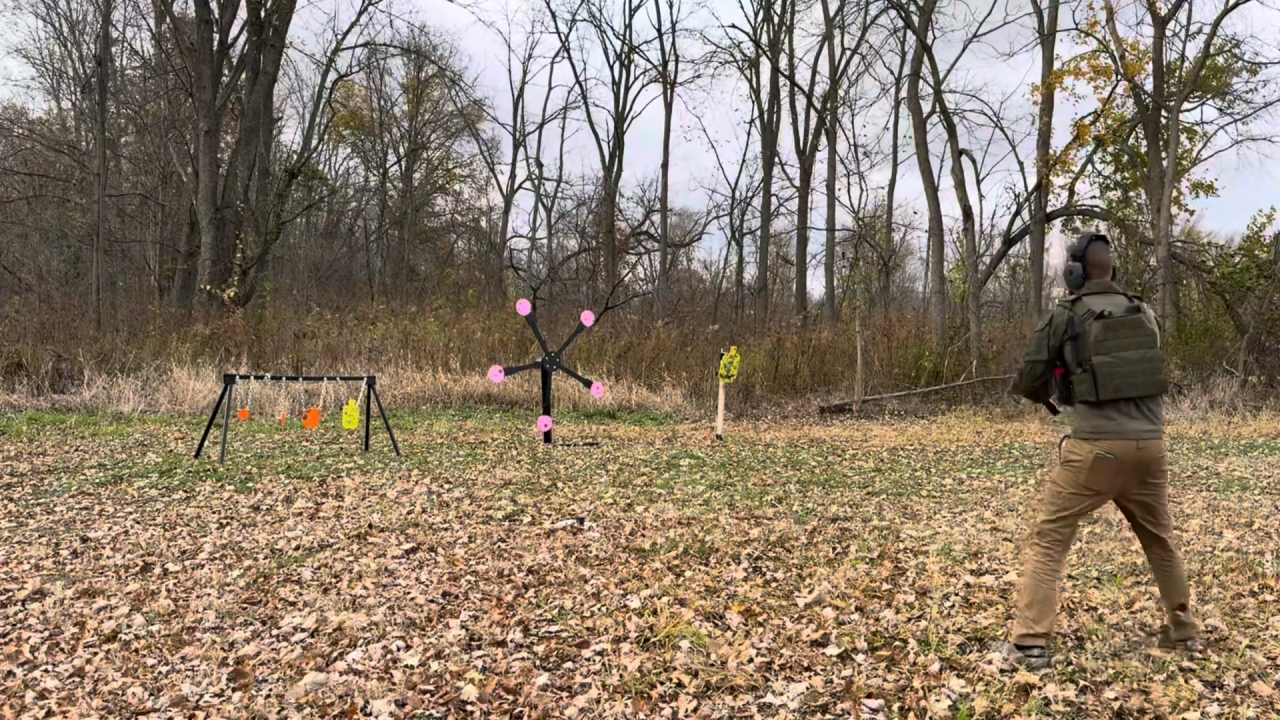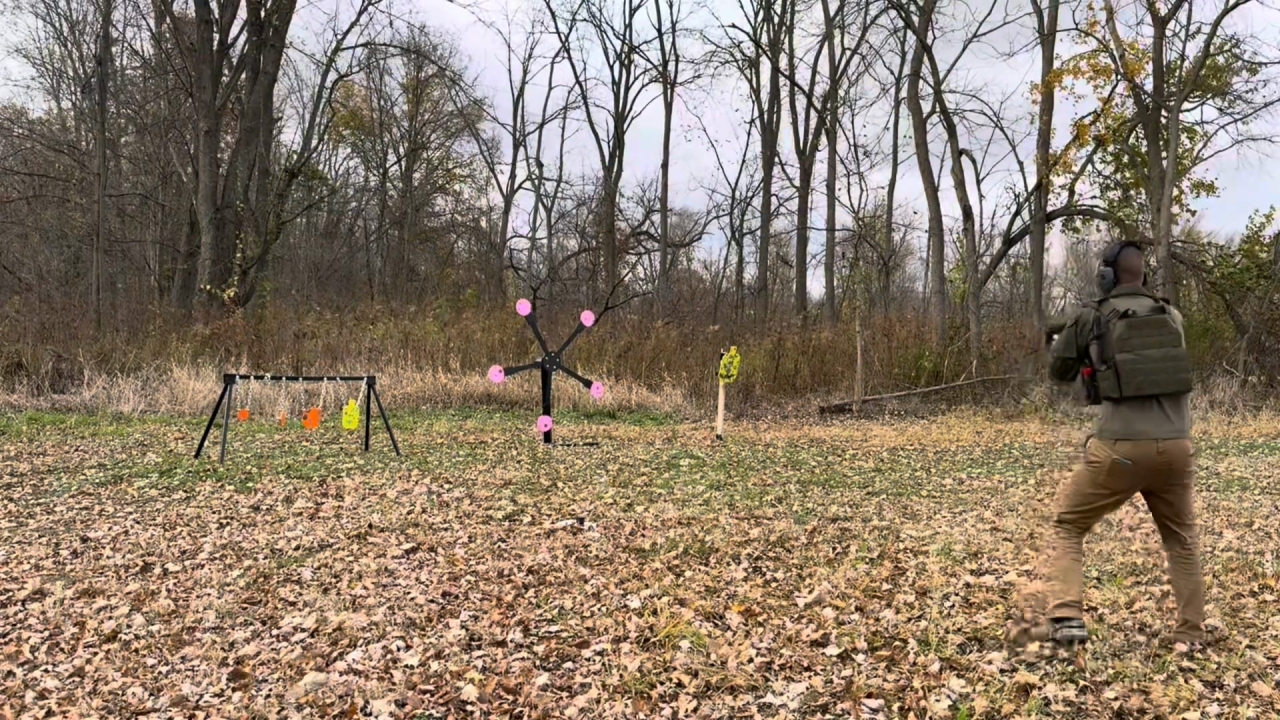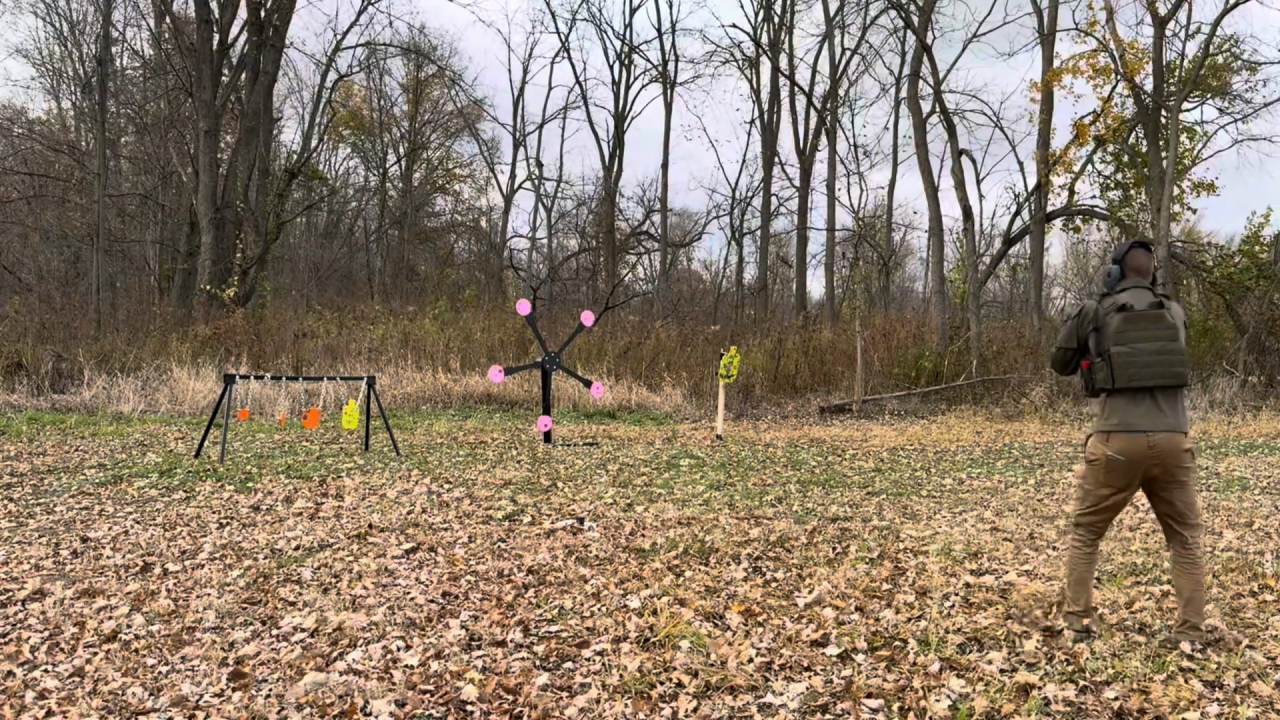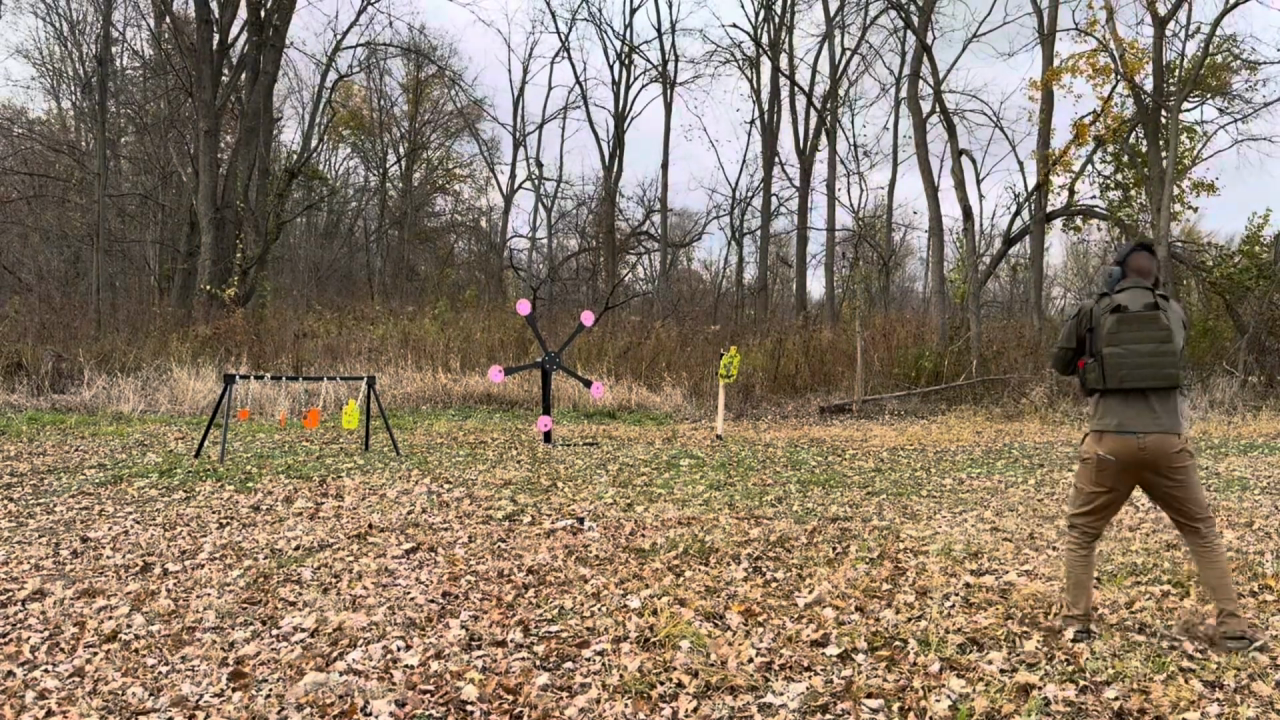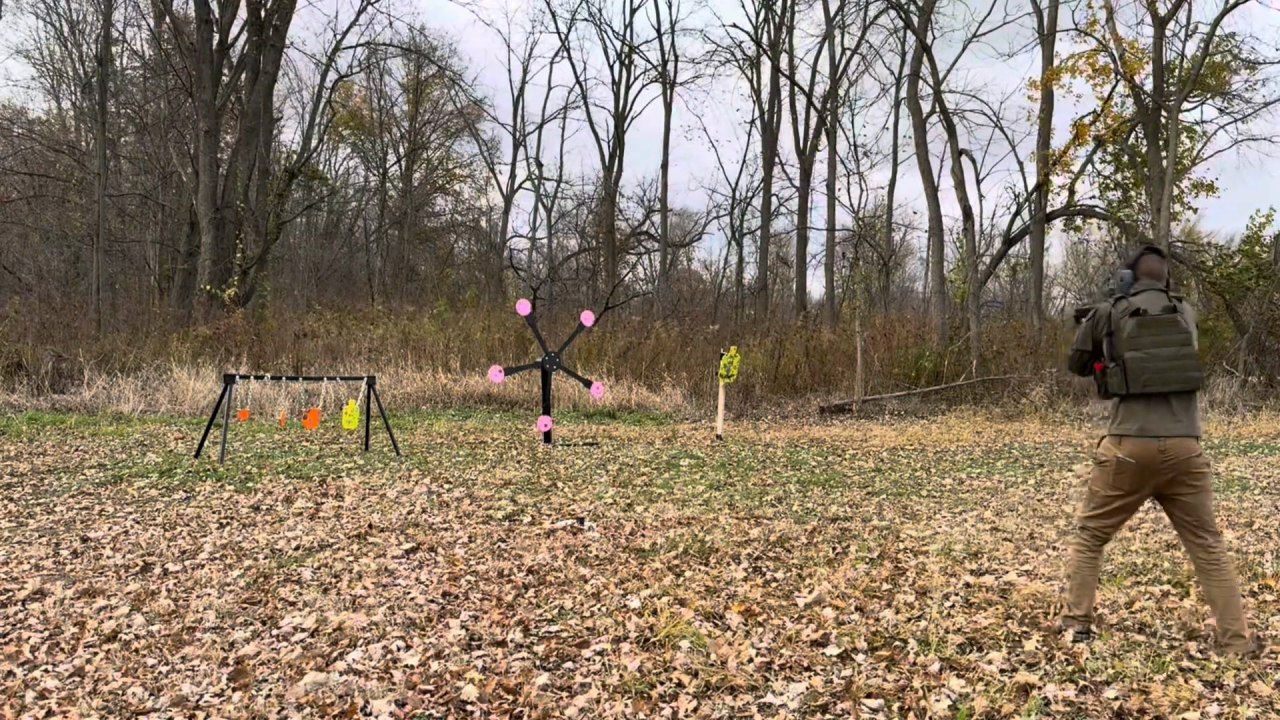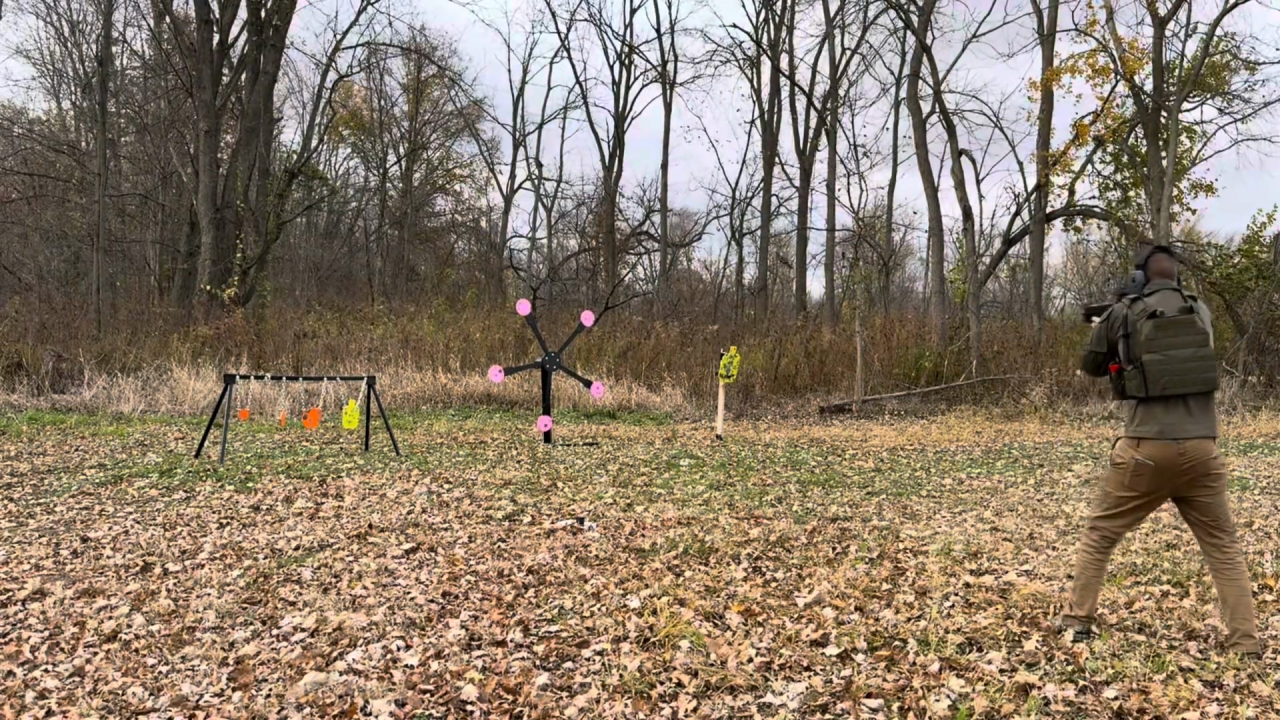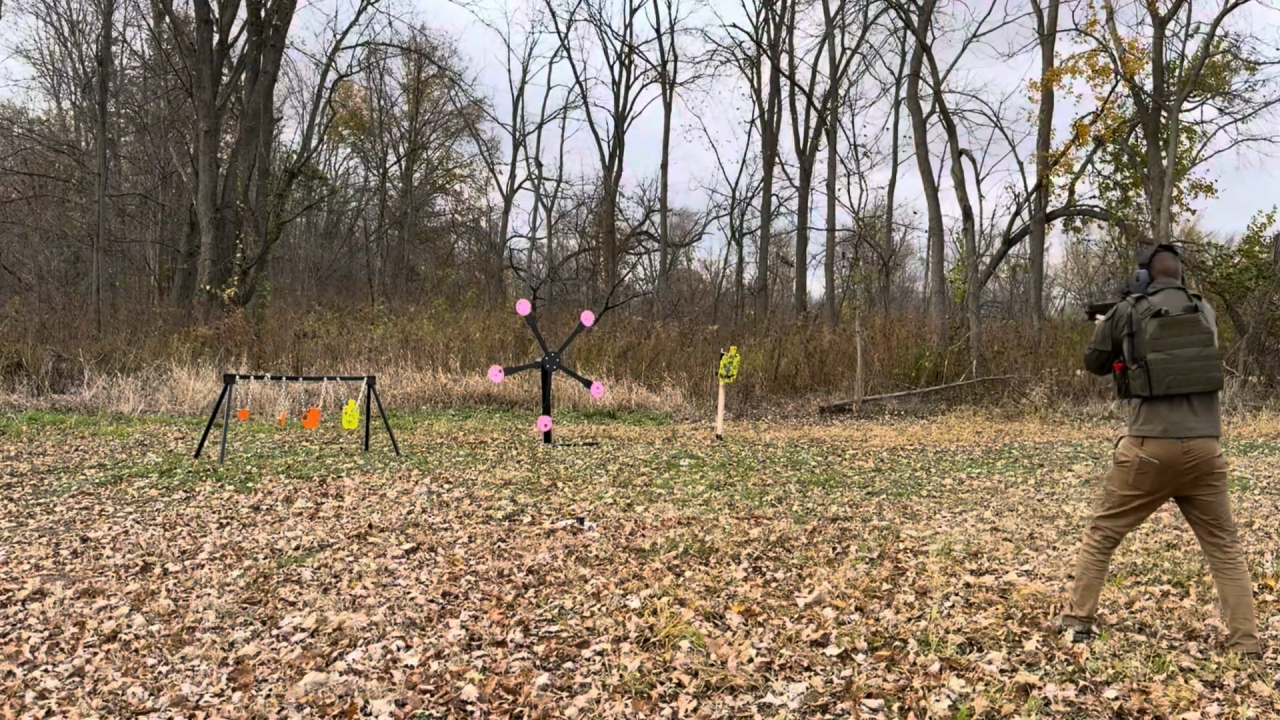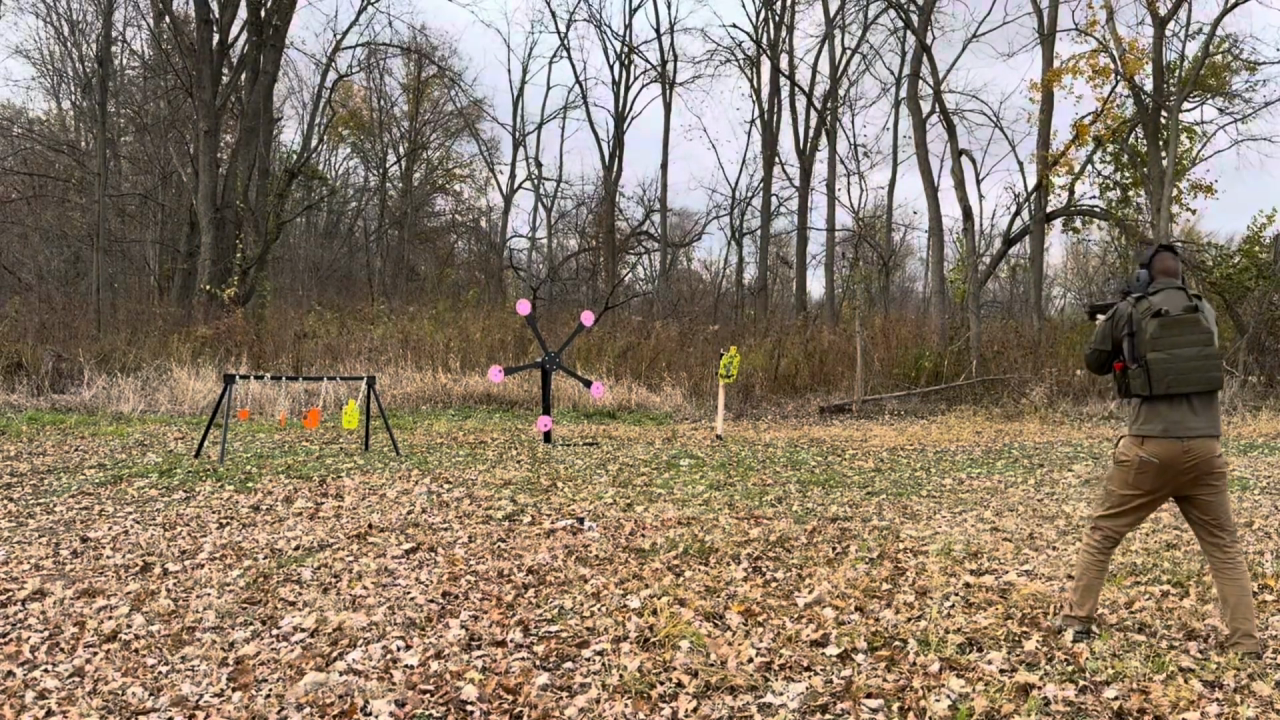
dt=0.2s
person 1, frame 1
left shoulder: (1063, 317)
right shoulder: (1144, 314)
left elbow: (1028, 381)
left wrist: (1044, 392)
left hip: (1096, 448)
right hip: (1148, 446)
left knee: (1048, 539)
right knee: (1159, 539)
left ankle: (1031, 643)
right ankle: (1182, 630)
person 1, frame 2
left shoulder: (1090, 318)
right shoulder: (1171, 316)
left elbow: (1060, 371)
left wrist: (1061, 343)
left hip: (1119, 447)
right hip: (1174, 446)
left knee: (1067, 525)
right knee: (1181, 539)
left ankle: (1066, 617)
right ankle: (1190, 633)
person 1, frame 3
left shoulder: (1093, 312)
right shoulder: (1175, 312)
left elbow: (1061, 364)
left wrist: (1074, 334)
left hip: (1116, 442)
right hip: (1172, 441)
left knee: (1085, 532)
right knee: (1185, 537)
left ankle: (1078, 622)
right ankle: (1189, 632)
person 1, frame 4
left shoulder: (1091, 310)
right shoulder: (1175, 313)
left elbow: (1062, 363)
left hip: (1109, 444)
right hip: (1165, 443)
left knee: (1081, 533)
right knee: (1201, 531)
left ankle: (1076, 624)
right ankle: (1233, 626)
person 1, frame 5
left shoulder: (1107, 314)
right shoulder: (1186, 314)
left elbow: (1077, 364)
left hip: (1128, 448)
right hip: (1183, 448)
left knee: (1090, 534)
right knee: (1207, 544)
left ankle: (1077, 622)
right ankle: (1238, 641)
person 1, frame 6
left shoulder: (1122, 314)
right shoulder: (1201, 312)
left elbow: (1091, 365)
left wrist: (1102, 328)
left hip: (1146, 449)
right hip: (1200, 449)
left knee: (1099, 534)
right knee: (1223, 545)
left ankle: (1077, 621)
right ankle: (1246, 642)
person 1, frame 7
left shoulder: (1126, 313)
right shoulder: (1205, 311)
left elbow: (1095, 363)
left wrist: (1105, 326)
left hip: (1149, 448)
right hip: (1204, 448)
left knee: (1102, 533)
right knee: (1224, 545)
left ankle: (1077, 621)
right ankle: (1246, 643)
person 1, frame 8
left shoulder: (1126, 313)
right shoulder: (1206, 311)
left elbow: (1095, 362)
left wrist: (1105, 325)
left hip: (1149, 447)
right hip: (1204, 447)
left knee: (1102, 533)
right knee: (1224, 545)
left ankle: (1077, 620)
right ankle: (1246, 642)
